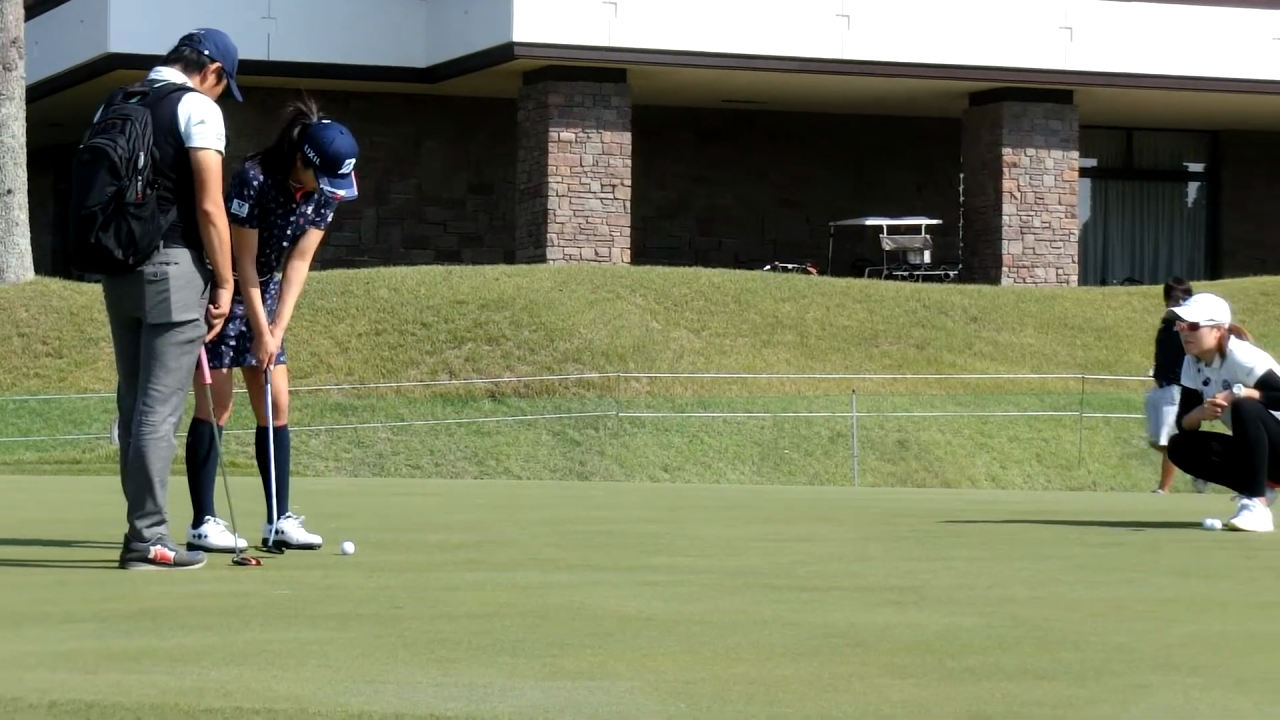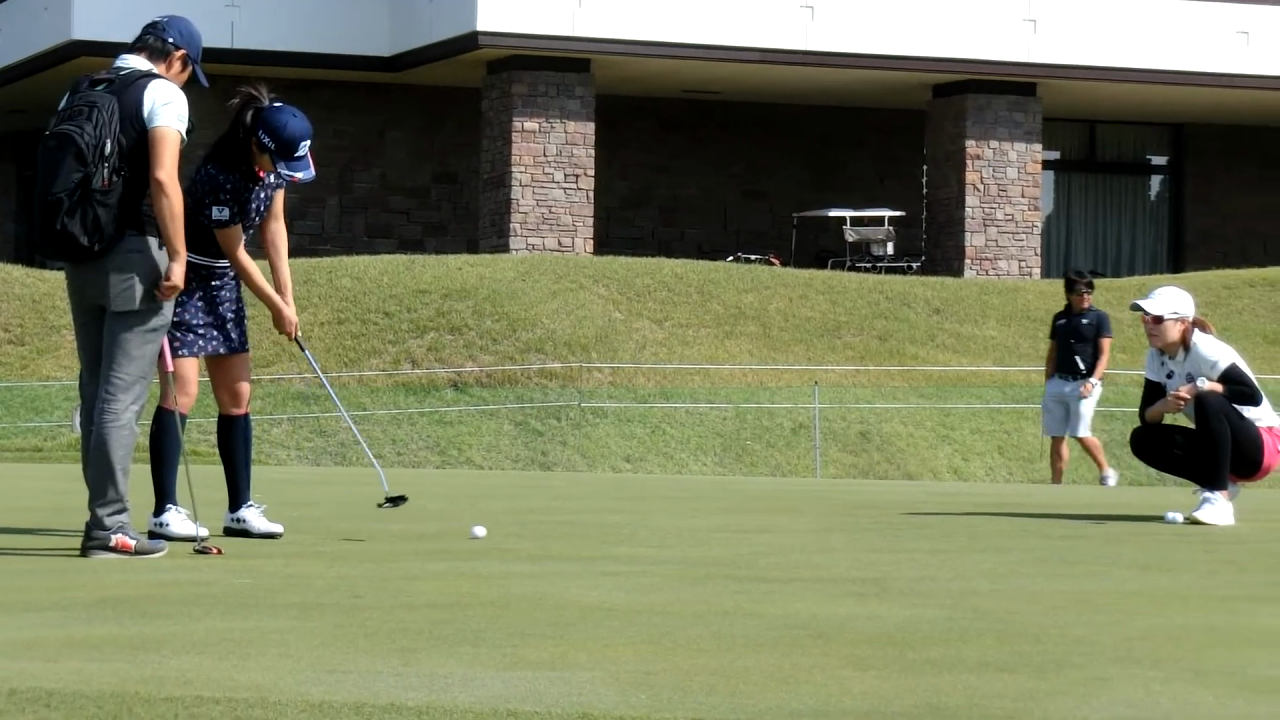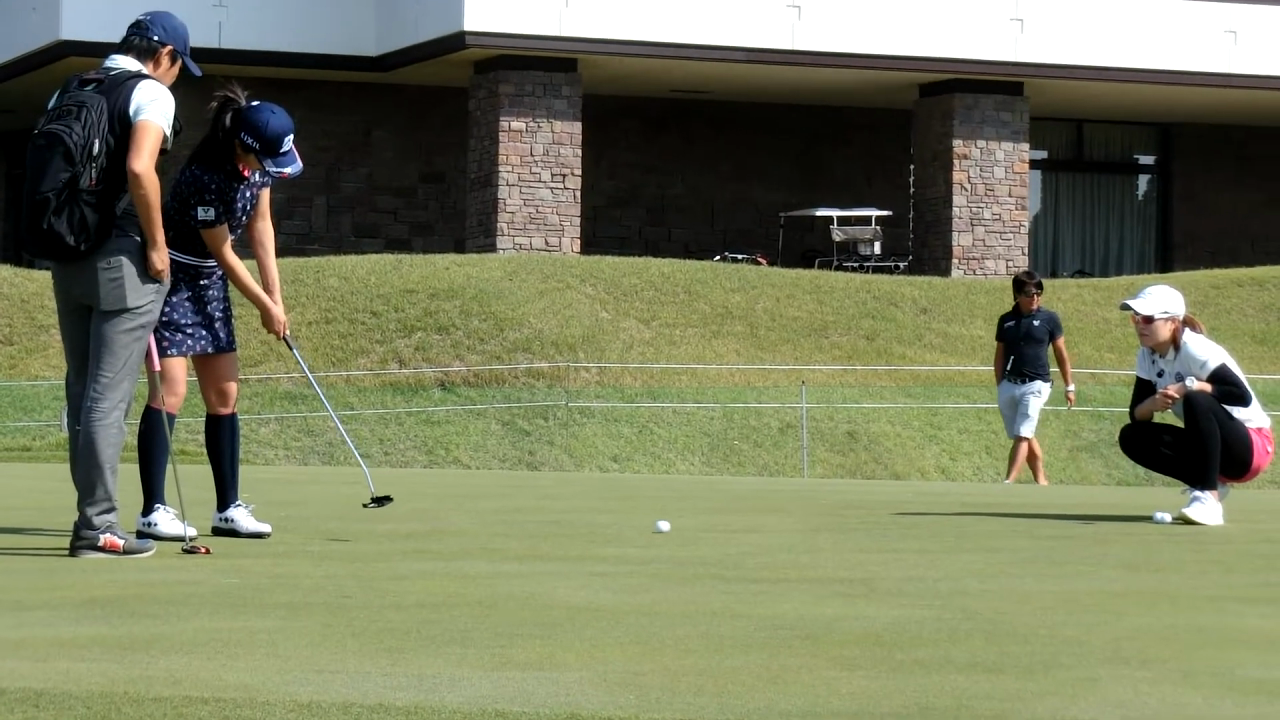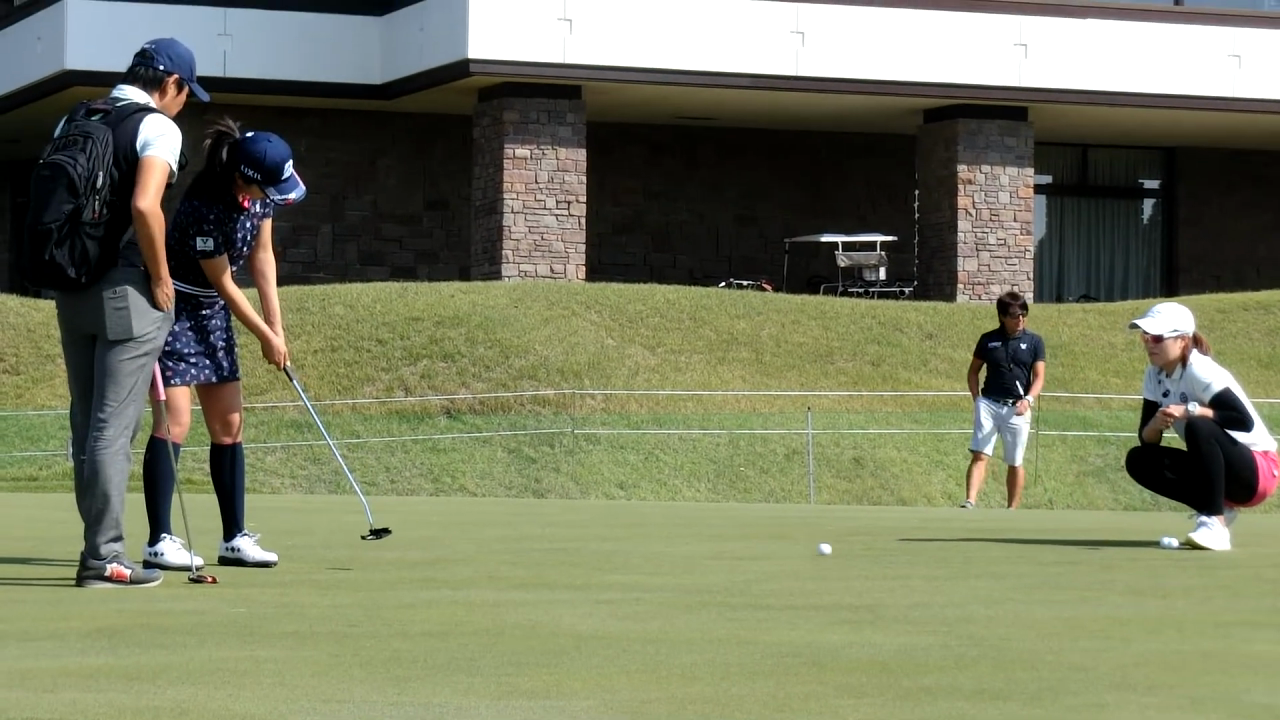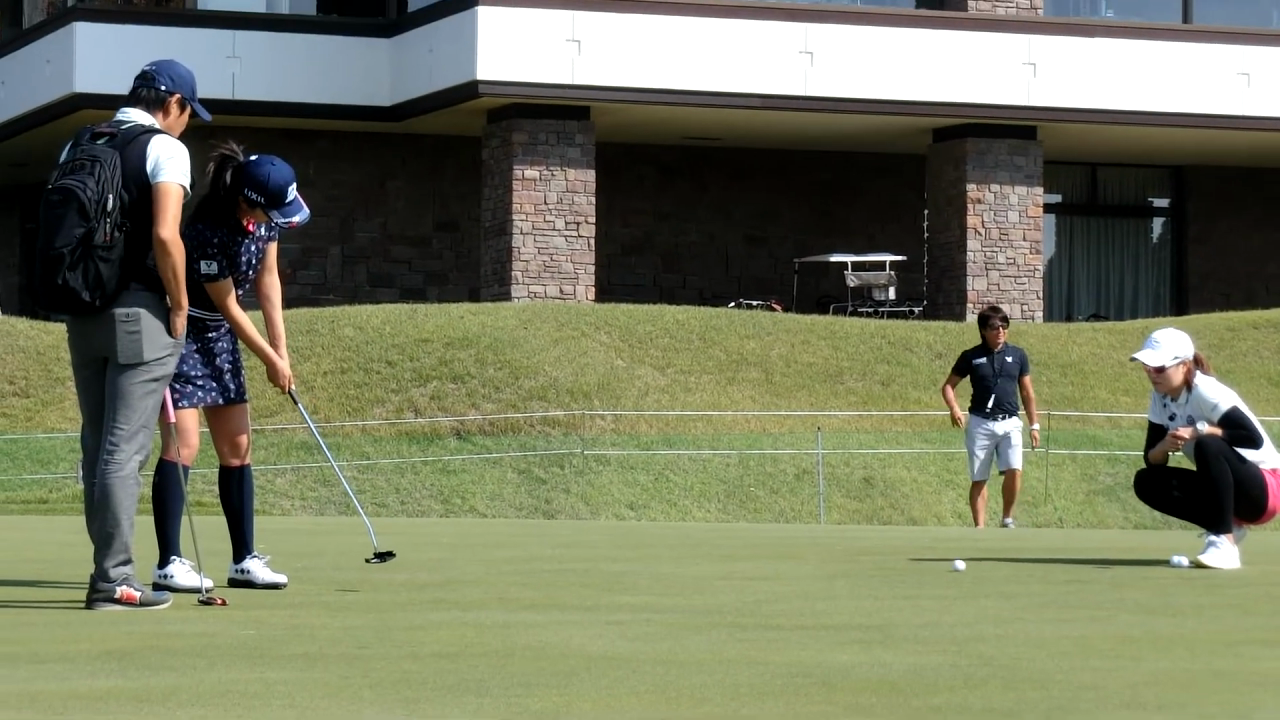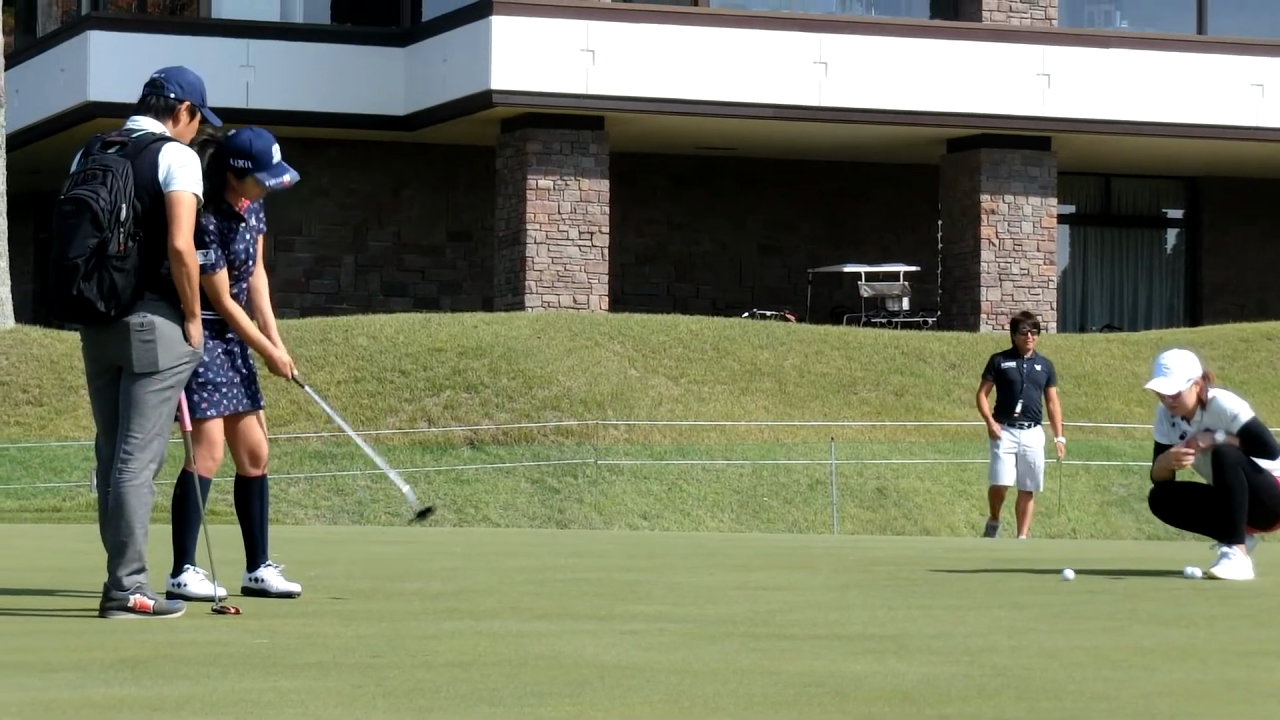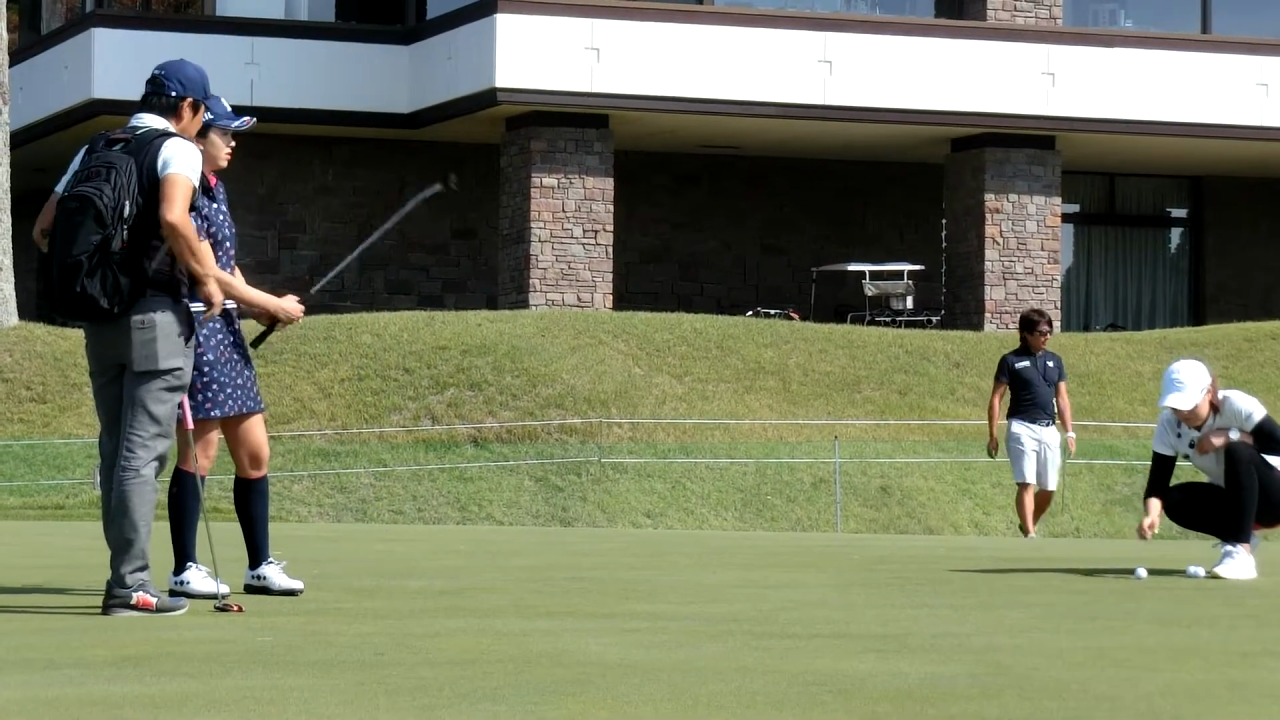
dt=0.5s
person 1, frame 1
right shoulder: (198, 107)
right elbow: (209, 207)
right wrist: (225, 284)
left hip: (119, 268)
right hip: (172, 266)
left knee: (134, 404)
right knee: (159, 408)
left ankle: (144, 527)
right ankle: (148, 539)
person 1, frame 2
left shoulder: (80, 92)
right shoulder: (163, 92)
right elbow: (163, 178)
right wrist: (177, 258)
left hip: (82, 256)
right hip: (133, 255)
left knee: (96, 392)
right knee: (122, 396)
left ankle: (103, 515)
right ankle: (109, 526)
person 1, frame 3
left shoulder: (70, 92)
right shoulder: (151, 92)
left elbow: (46, 171)
right elbow: (139, 169)
left wrist: (67, 232)
right wrist: (157, 243)
left hip: (68, 256)
right hip: (120, 257)
left knee: (82, 392)
right knee: (108, 397)
left ankle: (92, 516)
right ankle: (98, 527)
person 1, frame 4
left shoulder: (74, 121)
right shoulder: (157, 126)
right elbow: (144, 206)
right wrist: (161, 280)
left hip: (72, 288)
right hip: (125, 289)
left knee: (87, 422)
right knee: (112, 426)
left ankle: (99, 544)
right ankle: (104, 556)
person 1, frame 5
left shoulder: (79, 146)
right shoulder: (165, 147)
right elbow: (165, 235)
right wrist: (179, 307)
left hip: (83, 312)
right hip: (137, 311)
left knee: (98, 445)
right knee: (124, 448)
left ankle: (110, 568)
right ankle: (113, 579)
person 1, frame 6
left shoulder: (90, 155)
right shoulder: (176, 155)
right elbow: (180, 246)
right wrist: (193, 316)
left hip: (97, 321)
right hip: (152, 321)
left knee: (112, 454)
right knee: (138, 457)
left ankle: (123, 577)
right ankle: (126, 588)
person 1, frame 7
left shoulder: (93, 151)
right shoulder: (176, 149)
left elbow: (44, 229)
right elbow: (173, 218)
right wrist: (207, 278)
left hip: (101, 316)
right hip: (155, 314)
left knee: (116, 449)
right knee: (142, 452)
left ankle: (127, 574)
right ankle: (129, 585)
person 2, frame 1
left shoulder: (324, 193)
right shoulder: (253, 178)
left elbow: (298, 262)
right elbow: (244, 261)
left wrist: (278, 329)
right wrist: (263, 330)
left hip: (263, 291)
left knee: (276, 406)
right knee: (216, 403)
left ankle: (279, 519)
right ankle: (203, 522)
person 2, frame 2
left shoulder: (274, 165)
right shoulder: (219, 175)
left elbow: (274, 225)
right elbow: (237, 253)
left wrist: (287, 295)
right wrist: (276, 307)
left hip: (224, 282)
right hip: (185, 279)
left knee: (237, 395)
right knee: (182, 392)
left ankle: (240, 508)
right ankle: (165, 511)
person 2, frame 3
left shoulder: (260, 162)
right shoulder: (205, 176)
left elbow: (261, 224)
right elbow: (224, 252)
left wrist: (276, 294)
right wrist: (265, 306)
left hip: (211, 282)
right hip: (173, 279)
left knee: (225, 395)
right knee: (171, 392)
left ankle: (229, 508)
right ankle: (153, 511)
person 2, frame 4
left shoulder: (260, 192)
right shoulder: (204, 206)
left elbow: (262, 255)
right elbow: (224, 283)
left wrist: (277, 325)
right wrist: (266, 338)
left hip: (213, 312)
right hip: (176, 308)
left knee: (229, 424)
right knee: (175, 421)
left ankle: (235, 537)
right ankle: (160, 540)
person 2, frame 5
left shoulder: (266, 215)
right shoulder: (209, 229)
left elbow: (268, 278)
right elbow: (229, 305)
left wrist: (281, 348)
right wrist: (271, 360)
left hip: (219, 334)
right hip: (182, 331)
left knee: (237, 446)
right knee: (183, 444)
left ankle: (244, 560)
right ankle: (169, 563)
person 2, frame 6
left shoulder: (254, 205)
right shoulder: (206, 219)
right elbow: (223, 300)
left wrist: (274, 336)
right wrist: (268, 351)
left hip: (233, 338)
right hip: (197, 336)
left knee: (255, 453)
right knee: (208, 452)
left ankle: (258, 568)
right ankle: (182, 572)
person 2, frame 7
left shoulder: (217, 191)
left wrist: (258, 308)
right wrist: (272, 304)
left hip: (226, 332)
right hip: (196, 328)
left knee: (255, 454)
right knee: (200, 450)
left ankle: (260, 566)
right ankle: (184, 570)
person 3, frame 1
left shoulder: (1242, 357)
right shoulder: (1191, 364)
right elbow: (1183, 424)
left wrist: (1237, 392)
right wrist: (1199, 413)
right hip: (1255, 453)
left knee: (1245, 408)
right knee: (1180, 446)
left ankle: (1256, 505)
right ankle: (1258, 491)
person 3, frame 2
left shoulder: (1206, 350)
right shoulder: (1156, 357)
left elbow: (1254, 395)
right elbow: (1146, 417)
left wrist: (1200, 386)
right wrist: (1163, 406)
right hip: (1221, 446)
left knee: (1209, 401)
right knee: (1142, 439)
left ankle: (1220, 500)
right ankle: (1223, 484)
person 3, frame 3
left shoulder: (1196, 349)
right shoulder: (1147, 355)
left elbow: (1243, 396)
right elbow: (1136, 415)
left wrist: (1189, 385)
right wrist: (1152, 403)
right hip: (1211, 447)
left knee: (1197, 400)
right knee: (1132, 437)
left ankle: (1209, 499)
right ankle: (1211, 486)
person 3, frame 4
left shoulder: (1200, 371)
right shoulder: (1155, 375)
left elbow: (1244, 421)
right elbow: (1147, 440)
left wrist: (1190, 410)
right wrist: (1155, 423)
right hip: (1216, 469)
left knee: (1199, 426)
right knee: (1138, 460)
left ankle: (1215, 524)
right ankle: (1218, 507)
person 3, frame 5
left shoulder: (1205, 391)
right shoulder: (1160, 398)
left elbow: (1254, 438)
right elbow: (1151, 460)
left wrist: (1199, 429)
right wrist: (1163, 446)
right hip: (1226, 490)
left knee: (1208, 445)
right knee: (1146, 481)
left ankle: (1225, 543)
right ankle: (1227, 527)
person 3, frame 6
left shoulder: (1222, 404)
right shoulder: (1165, 415)
right elbow: (1160, 480)
left wrist: (1217, 438)
right wrist: (1165, 462)
right hip: (1232, 501)
left knee: (1225, 453)
right knee: (1161, 498)
left ankle: (1238, 555)
right ankle: (1239, 538)
person 3, frame 7
left shoulder: (1236, 404)
right shoulder: (1168, 425)
right elbow: (1157, 485)
left wrist: (1230, 436)
right wrist: (1151, 515)
right hip: (1233, 500)
left knee: (1238, 451)
right knee: (1174, 500)
left ankle: (1241, 552)
right ankle: (1241, 538)
person 4, frame 1
right shoulder: (1166, 322)
left hip: (1176, 390)
right hip: (1159, 389)
left knee: (1165, 442)
right knee: (1156, 440)
left ankle: (1163, 491)
person 4, frame 2
left shoulder: (1099, 317)
right shoulder: (1059, 319)
left elbow: (1104, 354)
left wrist: (1092, 381)
right wrist: (1048, 383)
left hip: (1084, 384)
right hip: (1058, 383)
left knee: (1081, 434)
right knee: (1057, 437)
left ankle: (1107, 472)
right ankle: (1056, 485)
person 4, frame 3
left shoulder: (1049, 319)
right shoulder: (1006, 320)
left elbow: (1061, 354)
left wrist: (1069, 386)
right wrist: (999, 385)
left hip: (1035, 386)
right hip: (1009, 385)
left knee: (1023, 436)
right knee: (1024, 437)
left ankle: (1008, 484)
right ankle: (1041, 483)
person 4, frame 4
left shoulder: (1034, 342)
right shoulder: (987, 340)
left elbow: (1039, 377)
right elbow: (973, 371)
left wrist: (1028, 400)
right wrist: (977, 399)
left hip: (1016, 409)
right hip: (989, 405)
left knee: (1015, 464)
right knee: (979, 455)
left ankle: (1012, 511)
right ankle: (970, 503)
person 4, frame 5
left shoulder: (1018, 355)
right shoulder: (970, 356)
left elbow: (1027, 392)
right elbow: (948, 386)
left wrist: (1034, 424)
right wrist: (954, 408)
left hip: (1009, 423)
right hip: (979, 425)
left knee: (1013, 471)
right knee: (979, 479)
left ankle: (1007, 519)
right ankle: (979, 528)
person 4, frame 6
left shoulder: (1045, 365)
right shoulder: (999, 360)
left elbow: (1052, 403)
right elbow: (981, 395)
left wrist: (1059, 437)
right wrist: (990, 422)
left hip: (1033, 433)
right hip: (1005, 432)
left knee: (1028, 491)
right knee: (1000, 484)
left ankle: (1022, 538)
right ankle: (993, 520)
person 4, frame 7
left shoulder: (1055, 361)
right shoulder: (1010, 361)
left elbow: (1063, 398)
right elbow: (996, 399)
left wrist: (1069, 432)
right wrist: (993, 435)
left hip: (1050, 430)
right hip: (1023, 428)
left knee: (1048, 488)
right knee: (1027, 484)
left ankle: (1028, 524)
right ankle: (1030, 536)
